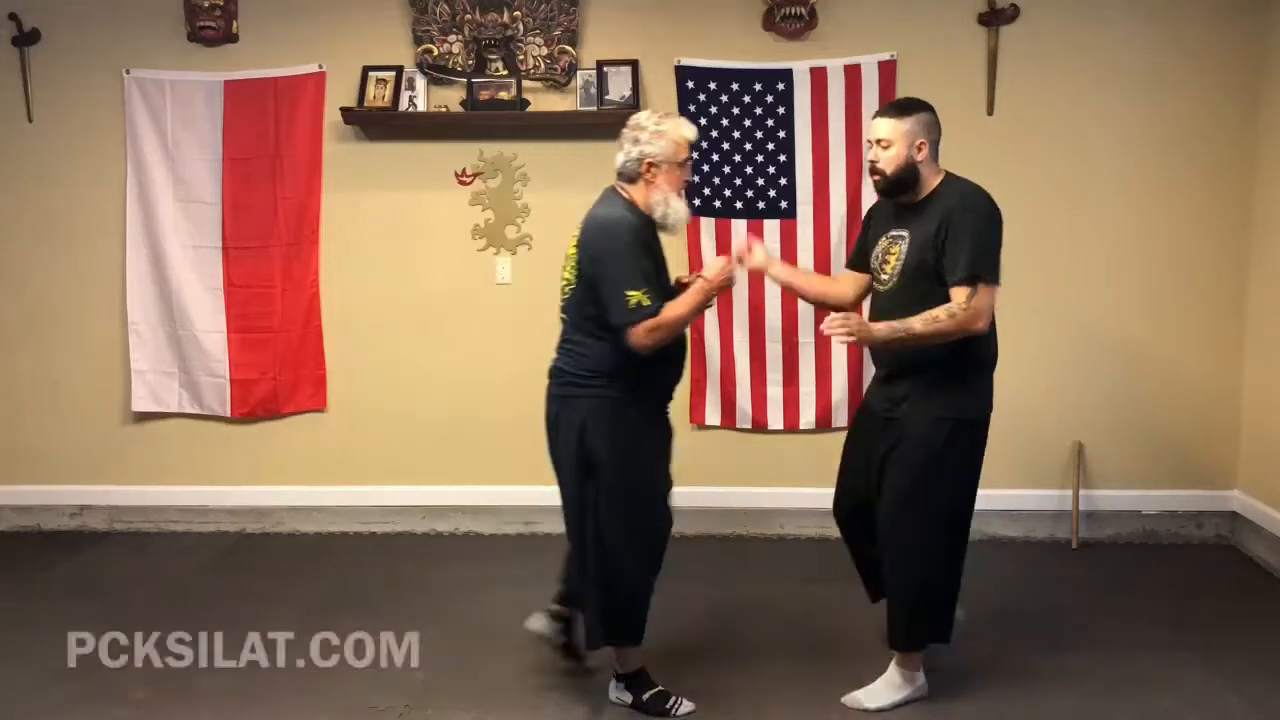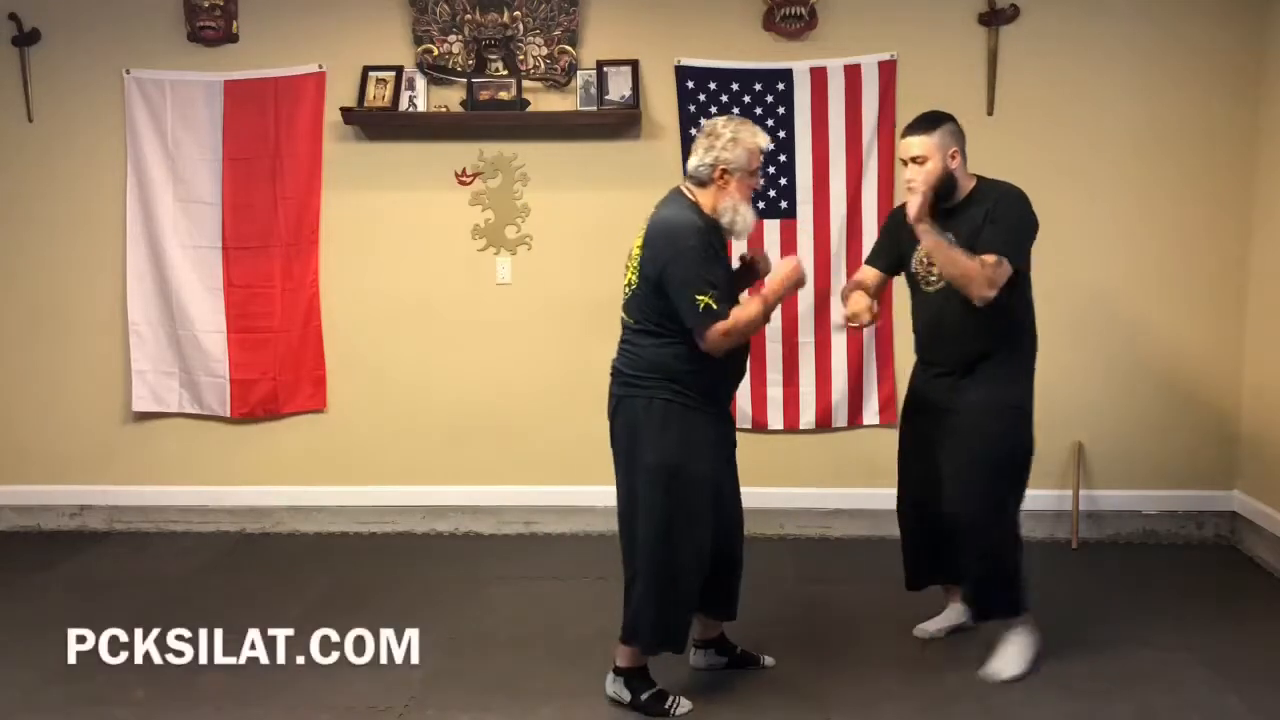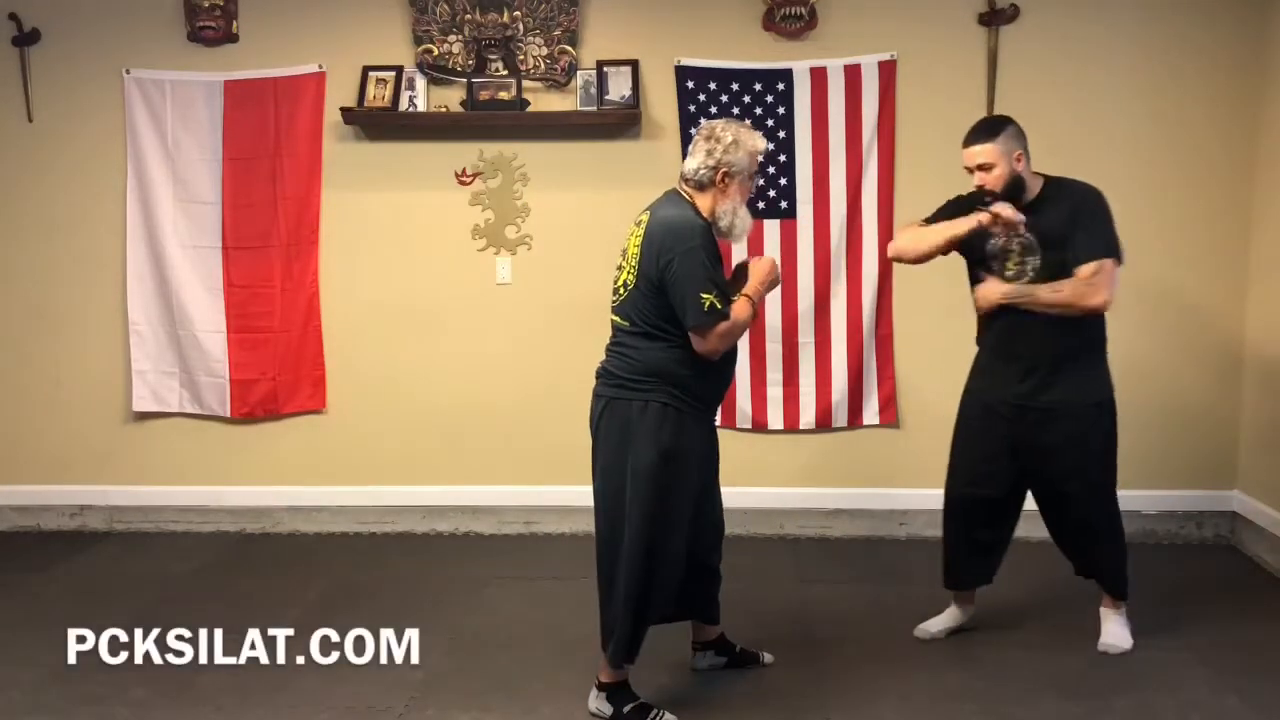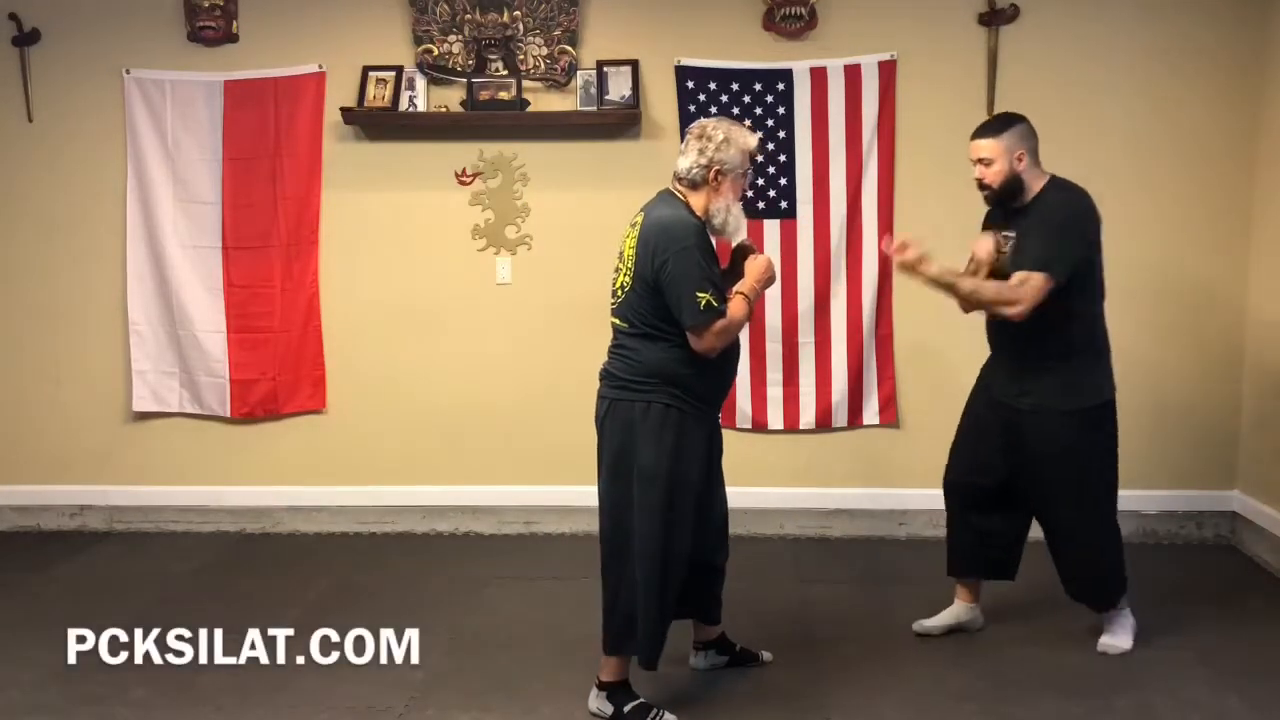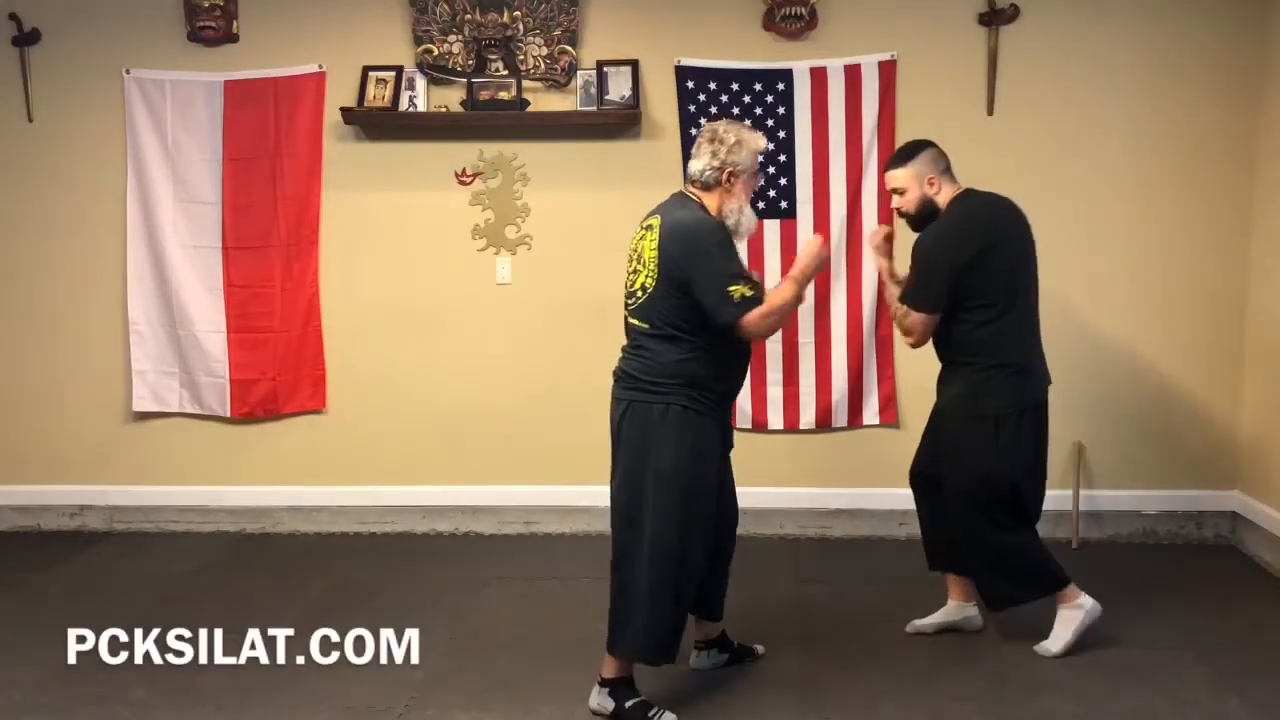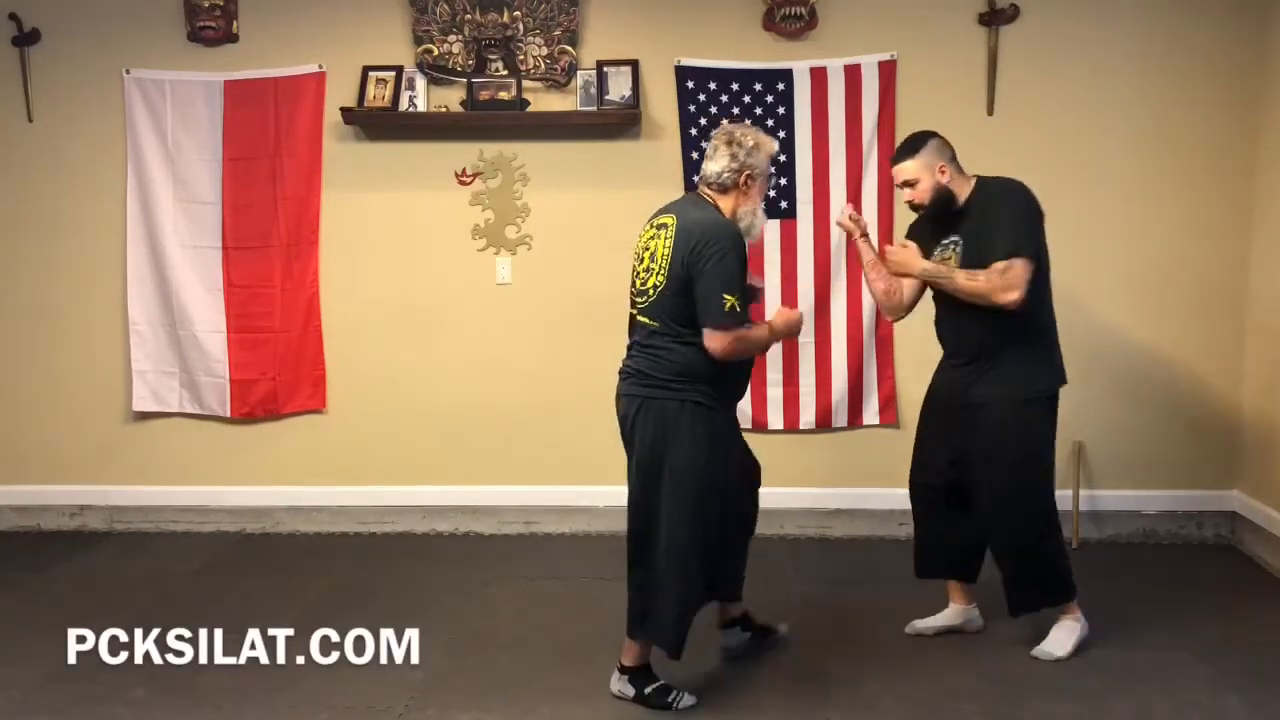
dt=0.5s
person 1, frame 1
left shoulder: (626, 219)
right shoulder: (616, 229)
right elbow: (645, 333)
left wrist: (689, 289)
right wrist: (709, 286)
left hip: (621, 404)
right hip: (602, 406)
left knee: (636, 524)
right knee: (625, 532)
left ankle: (563, 613)
person 1, frame 2
left shoulder: (692, 218)
right shoulder: (681, 230)
right elbow: (716, 335)
left wrist: (745, 276)
right wrist: (776, 289)
left hip: (693, 404)
right hip: (660, 407)
left knee: (717, 524)
right knee: (667, 533)
left ankle: (709, 641)
right ankle: (628, 669)
person 1, frame 3
left shoulder: (672, 214)
right shoulder: (685, 233)
right elbow: (711, 339)
left wrist: (734, 285)
right wrist: (754, 291)
left hip: (668, 407)
right hip: (647, 411)
left knee: (697, 529)
right knee: (641, 539)
left ankle: (709, 642)
person 1, frame 4
left shoulder: (669, 214)
right shoulder: (679, 231)
right elbow: (709, 336)
left wrist: (730, 276)
right wrist: (750, 287)
left hip: (674, 407)
right hip: (651, 411)
left knee: (702, 525)
right knee: (645, 540)
left ankle: (709, 642)
person 1, frame 5
left shoulder: (671, 216)
right shoulder: (699, 232)
right elbow: (760, 321)
left wrist: (749, 281)
right wrist: (806, 268)
left hip: (677, 404)
right hip: (666, 411)
left knee: (712, 521)
right knee: (656, 538)
left ankle: (710, 640)
person 1, frame 6
left shoulder: (671, 216)
right shoulder: (718, 236)
right elbow: (721, 343)
left wrist: (737, 293)
right wrist: (776, 330)
left hip: (661, 395)
right hip: (677, 406)
left knee: (738, 487)
right knee: (670, 532)
left ankle: (735, 620)
right ankle: (632, 667)
person 2, frame 1
left shoulder: (967, 209)
right shoulder: (884, 213)
left elbow: (972, 315)
right elbow: (846, 290)
left wrist: (875, 332)
right wrist: (770, 266)
left hip: (944, 403)
right hip: (886, 394)
left knee: (912, 526)
right knee: (855, 509)
left ankle: (906, 669)
right ankle: (931, 597)
person 2, frame 2
left shoulder: (1005, 205)
right shoulder: (905, 217)
left elbow: (982, 287)
right elbow: (866, 280)
left wrist: (928, 230)
right wrist: (858, 299)
left hip: (993, 389)
right hip: (929, 384)
left knee: (979, 511)
right knee: (922, 504)
left ankle: (1016, 625)
right ankle: (960, 600)
person 2, frame 3
left shoulder: (1078, 203)
right shoulder: (974, 206)
left elbow: (1097, 293)
right elbow: (903, 248)
left wrist: (1005, 293)
right wrist: (976, 223)
left hip: (1073, 392)
right hip: (995, 387)
left knee: (1087, 504)
right knee: (970, 497)
left ankle: (1115, 605)
right ankle: (961, 604)
person 2, frame 4
left shoulder: (1068, 208)
right shoulder: (999, 212)
left elbow: (1017, 301)
right elbow: (973, 298)
left wrist: (929, 271)
right wrist: (980, 269)
left hip: (1069, 395)
right hip: (1004, 382)
left knee: (1076, 509)
right knee: (969, 486)
left ankle: (1115, 610)
right ankle: (966, 604)
person 2, frame 5
left shoulder: (945, 237)
right shoulder: (994, 210)
left elbow: (915, 332)
left wrist: (883, 272)
right wrist: (910, 282)
left hip: (991, 395)
right hip: (988, 385)
left knee: (987, 511)
right knee: (934, 481)
left ankle: (1073, 601)
right ankle: (962, 602)
person 2, frame 6
left shoulder: (1006, 201)
right shoulder: (928, 225)
left elbow: (1009, 289)
right elbow: (893, 305)
left wrist: (926, 269)
right wrist: (862, 242)
left hip: (1015, 385)
right hip: (958, 379)
left knee: (1015, 506)
right knee: (935, 489)
left ankle: (1069, 613)
right ankle: (961, 606)
